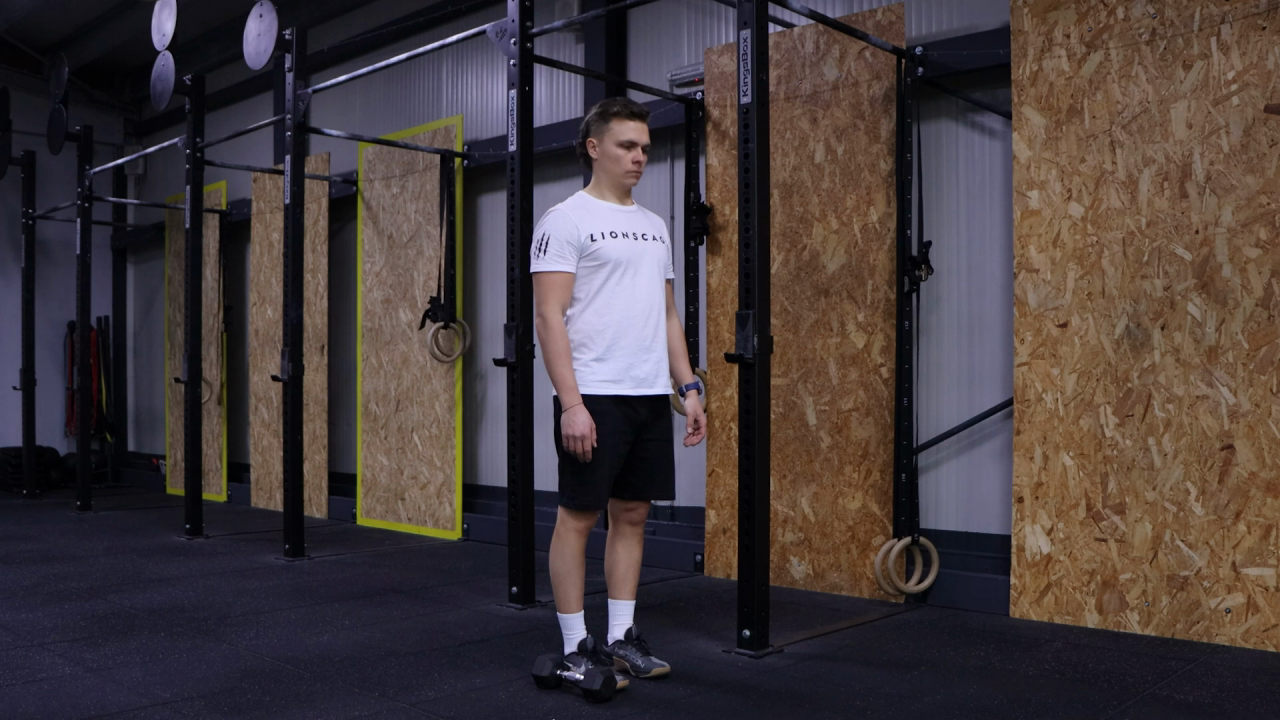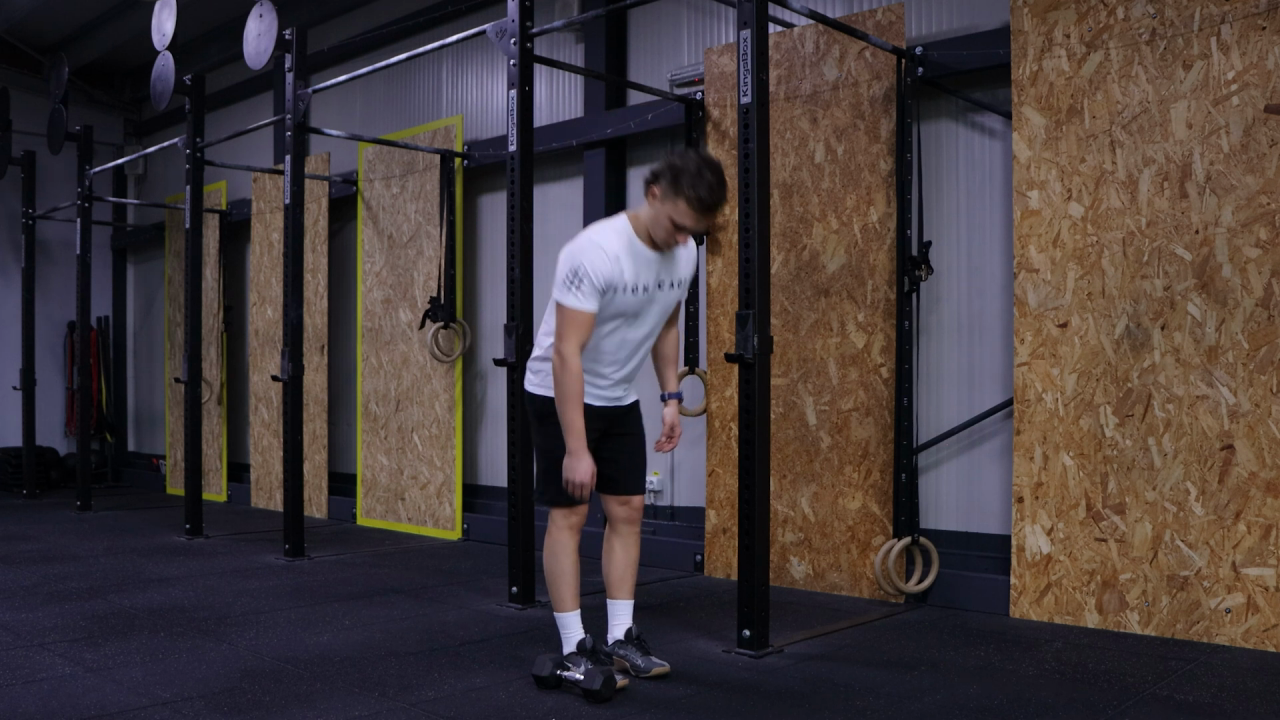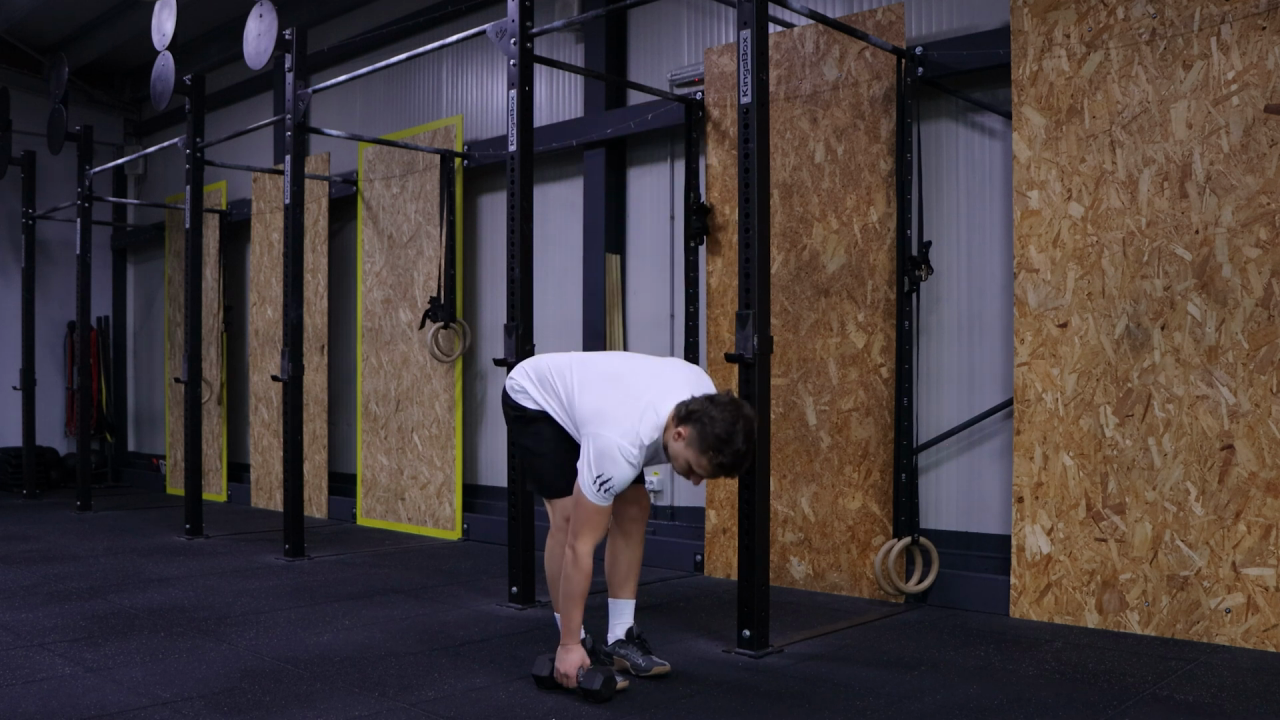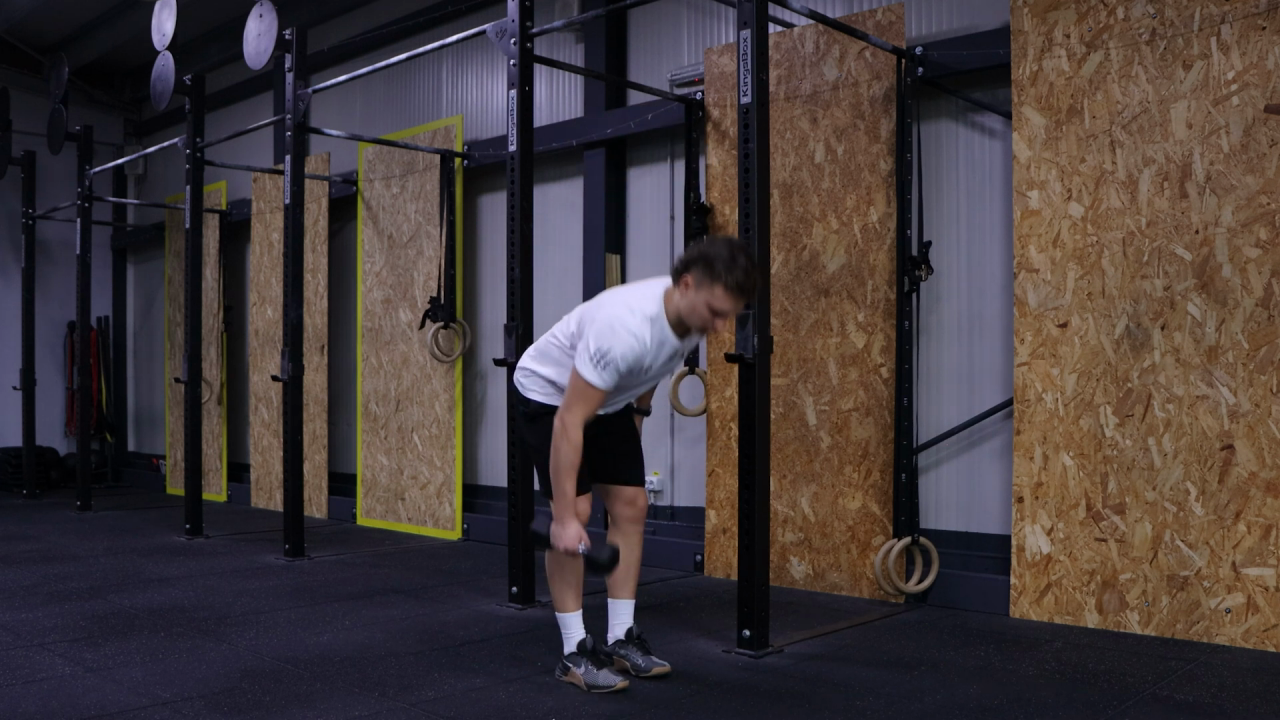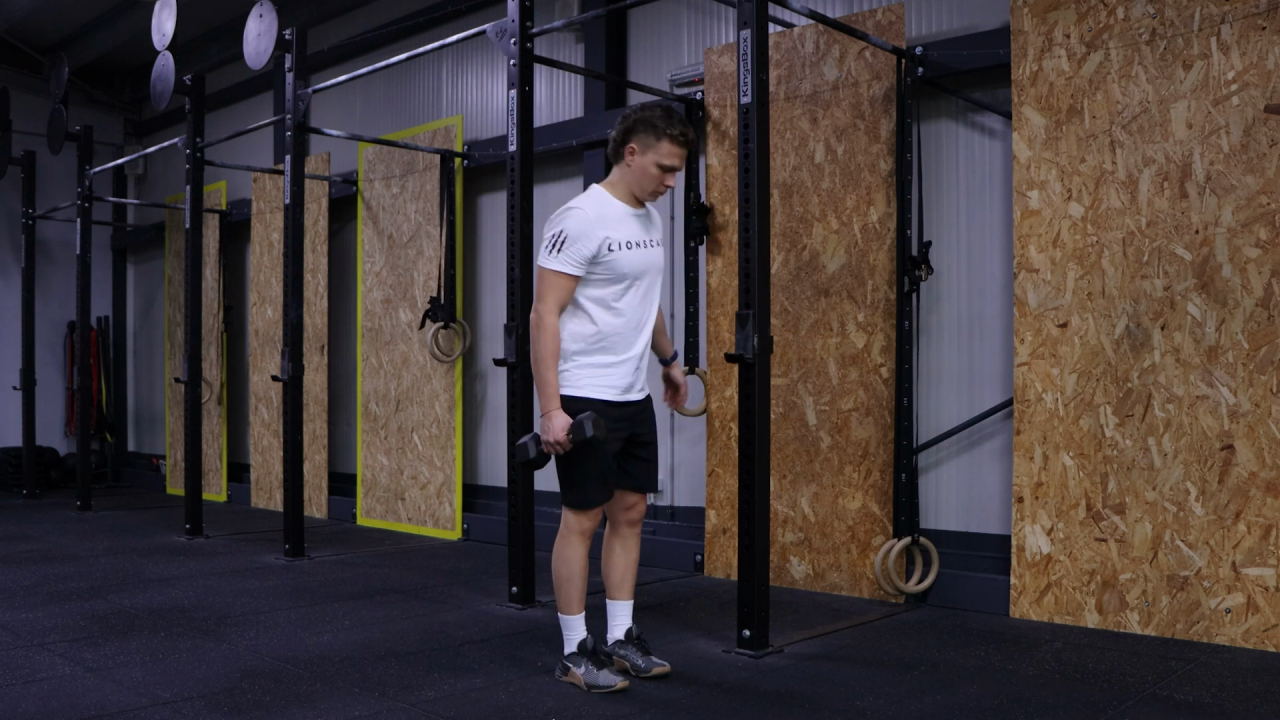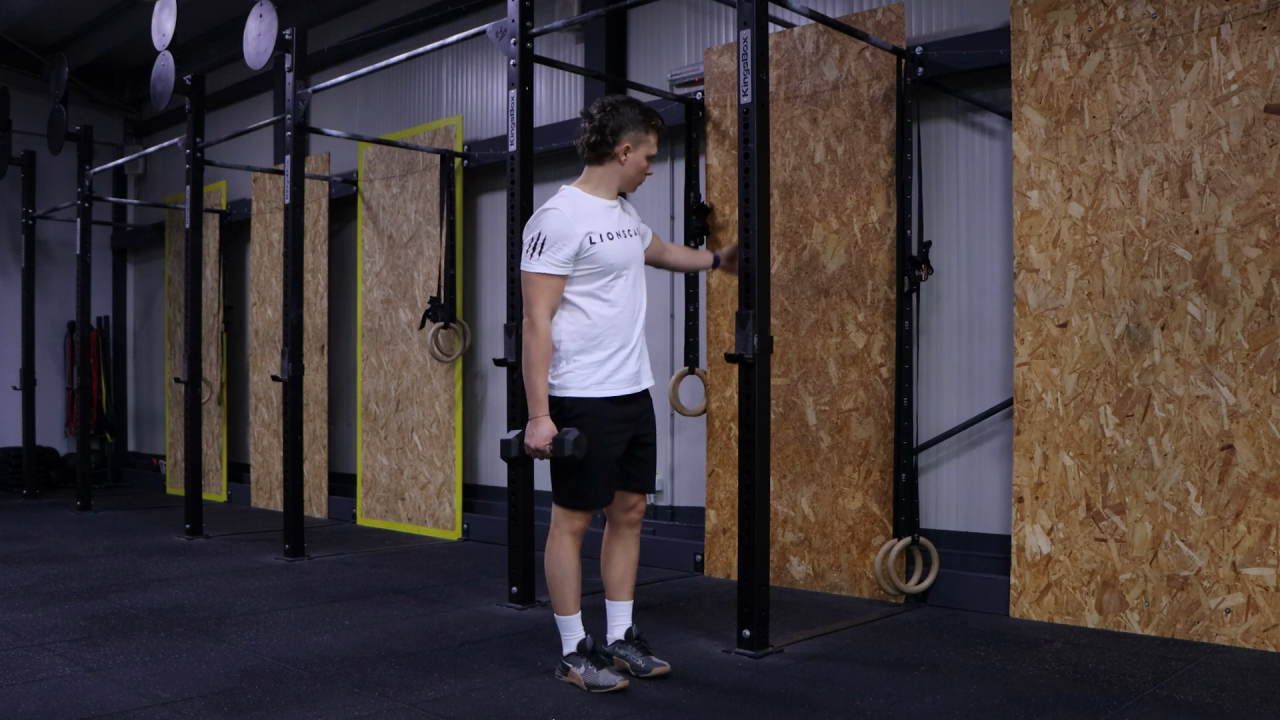
dt=0.5s
person 1, frame 1
left shoulder: (654, 227)
right shoulder: (566, 221)
left elbow: (666, 316)
right elbow: (550, 318)
left wrist: (689, 388)
right wrist: (572, 403)
left hip: (649, 397)
right hip: (594, 398)
left knee: (632, 517)
right knee: (578, 518)
left ankle: (620, 638)
right ankle: (575, 647)
person 1, frame 2
left shoulder: (683, 253)
right shoulder: (598, 251)
right elbow: (566, 355)
left wrist: (670, 399)
right wrist: (577, 450)
left hip: (617, 397)
right hip: (558, 390)
left knee: (627, 512)
right knee: (569, 515)
left ankle: (620, 639)
right ankle: (574, 649)
person 1, frame 3
left shoulder: (702, 400)
right shoulder: (619, 447)
right elbow: (581, 547)
right wrist: (570, 643)
left hip: (581, 395)
right hip: (533, 402)
left knee: (634, 511)
right knee: (567, 516)
left ankle: (620, 638)
right ankle: (578, 654)
person 1, frame 4
left shoulder: (692, 316)
right shoulder: (624, 327)
right elbow: (569, 423)
left wrist: (640, 410)
right wrist: (565, 518)
left hip: (609, 399)
right hip: (546, 394)
left knee: (630, 509)
right knee: (579, 522)
left ankle: (621, 639)
right ankle: (574, 652)
person 1, frame 5
left shoulder: (651, 219)
right shoulder: (583, 218)
right elbow: (545, 315)
left wrist: (669, 360)
right wrist: (550, 408)
left hip: (633, 396)
right hip: (582, 397)
left knee: (630, 514)
right knee: (583, 518)
left ankle: (620, 638)
right ankle: (574, 650)
person 1, frame 6
left shoulder: (622, 214)
right shoulder: (560, 218)
left elbow: (658, 250)
right elbow: (537, 321)
left wrist: (714, 256)
right wrist: (538, 414)
left hip: (633, 393)
right hip: (583, 400)
left knee: (628, 513)
right knee: (572, 521)
left ankle: (620, 638)
right ankle: (573, 650)
